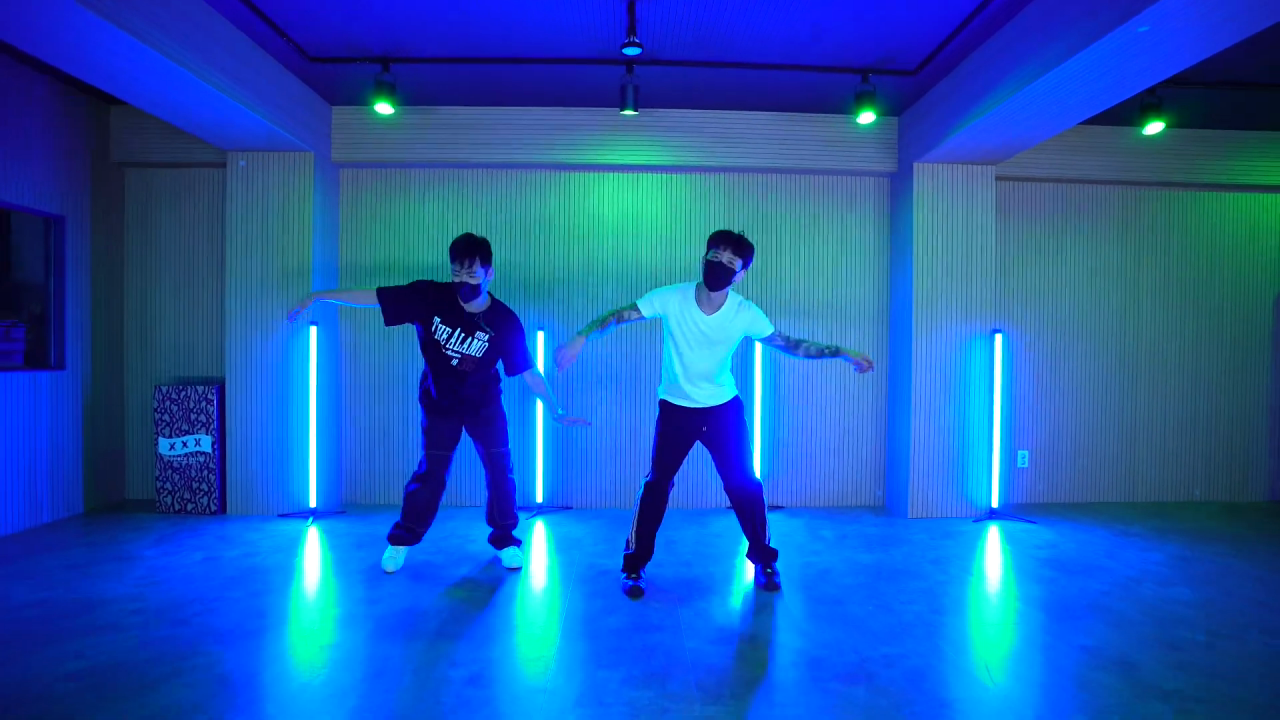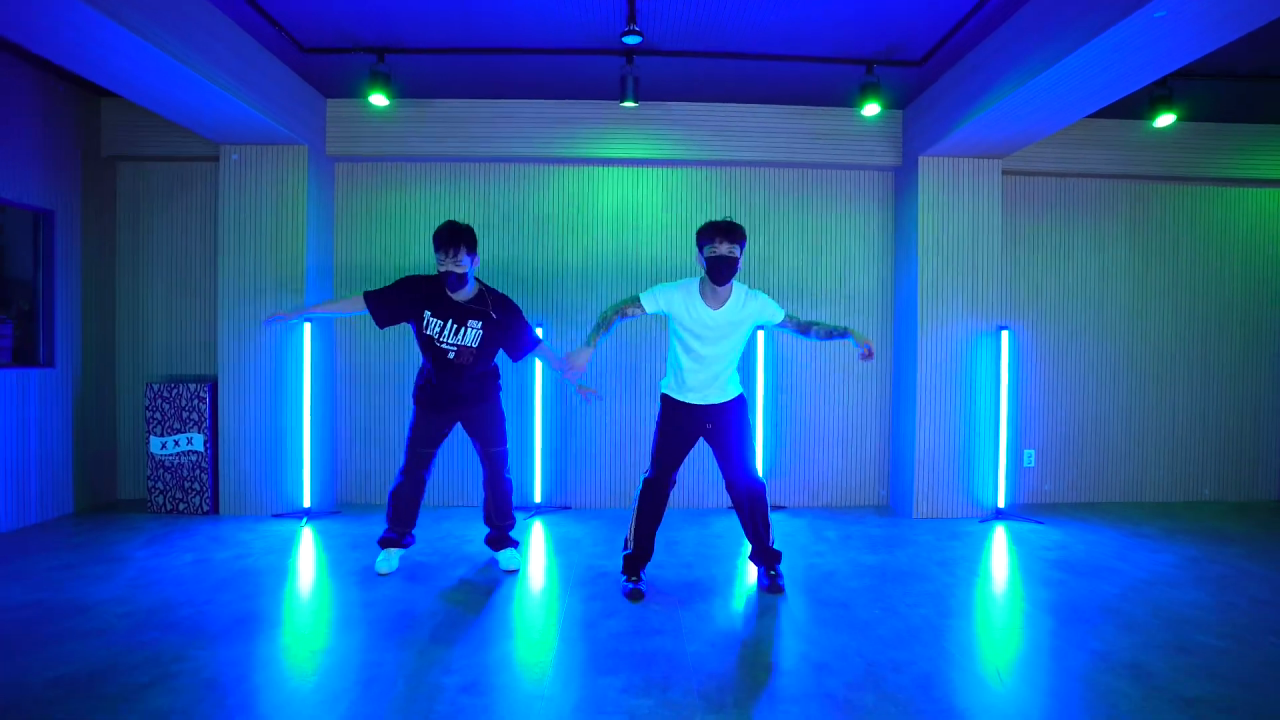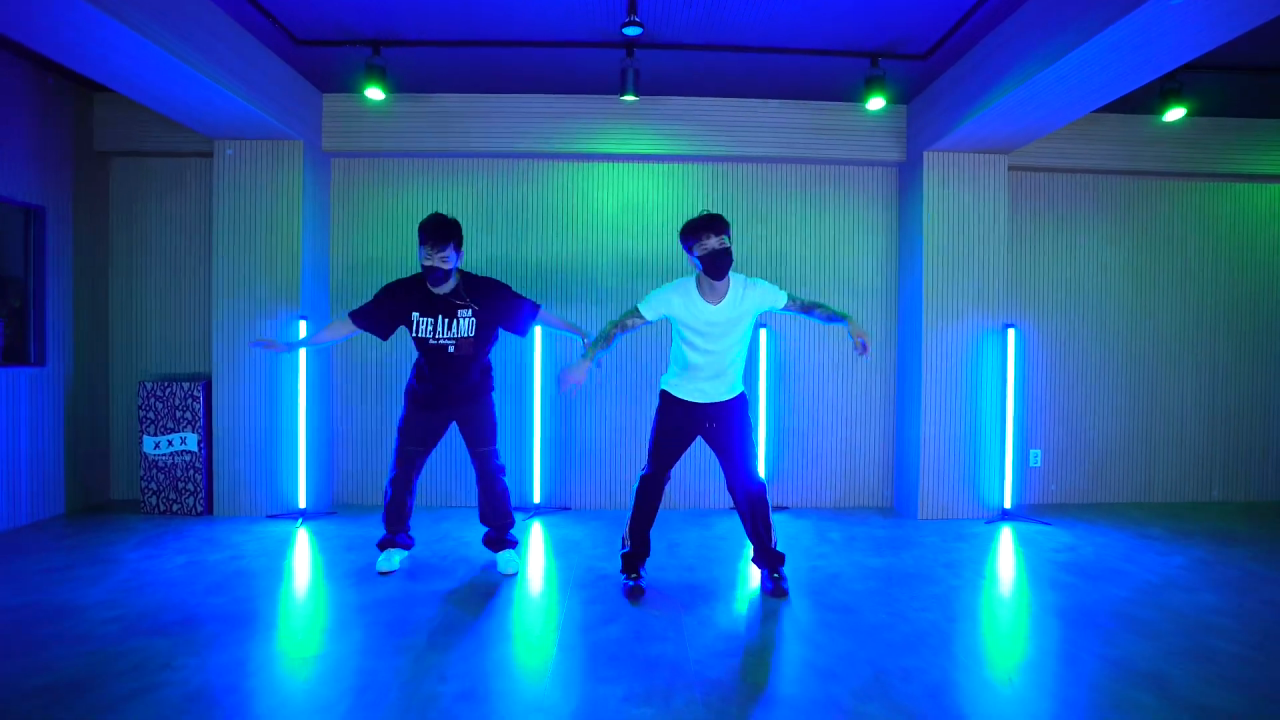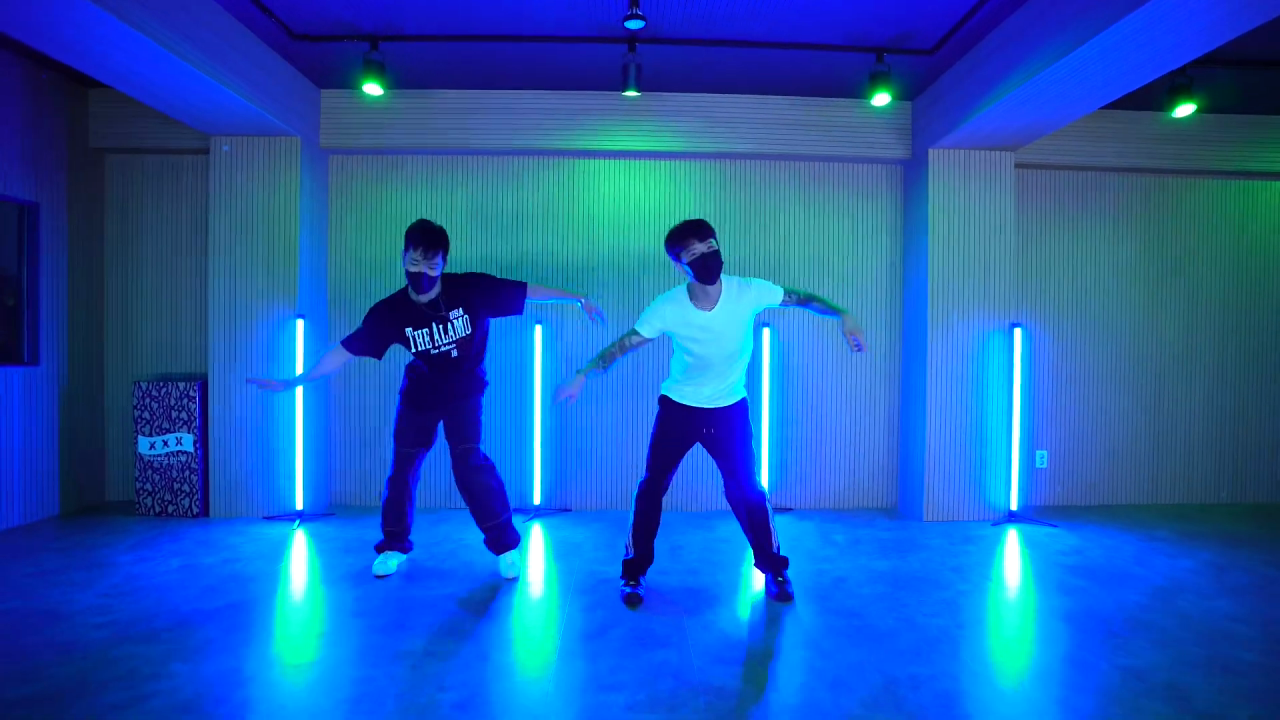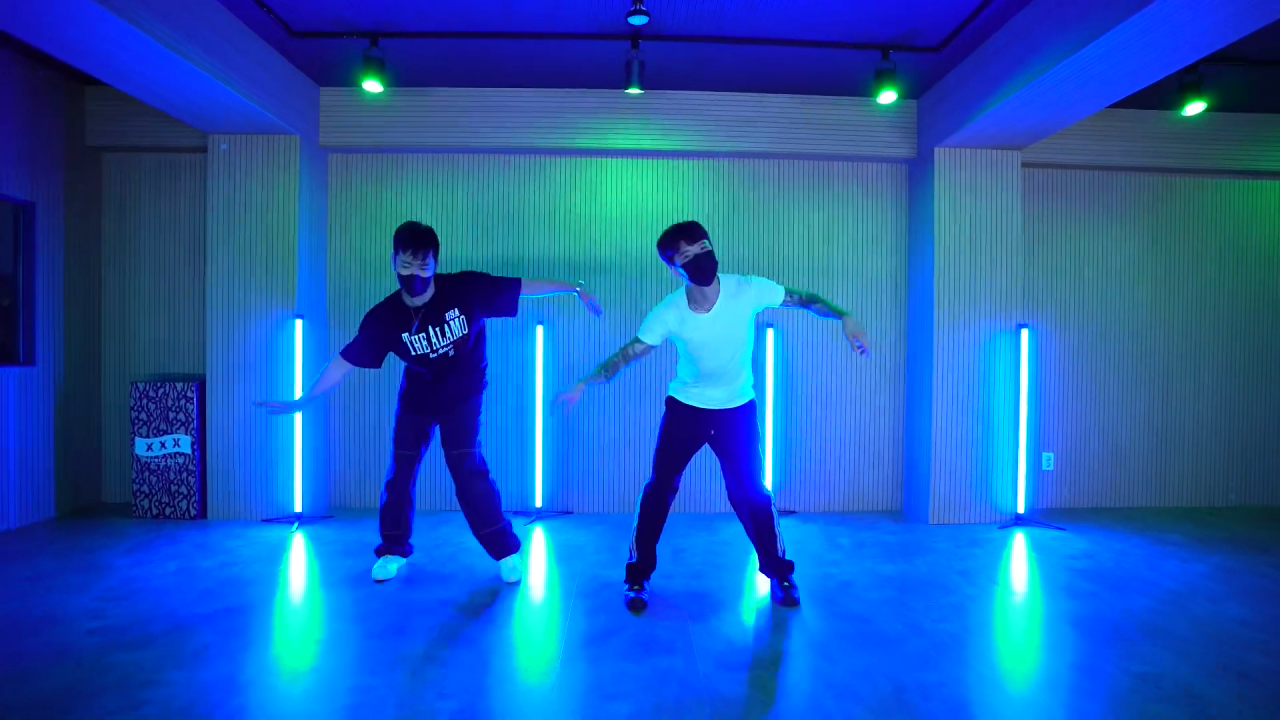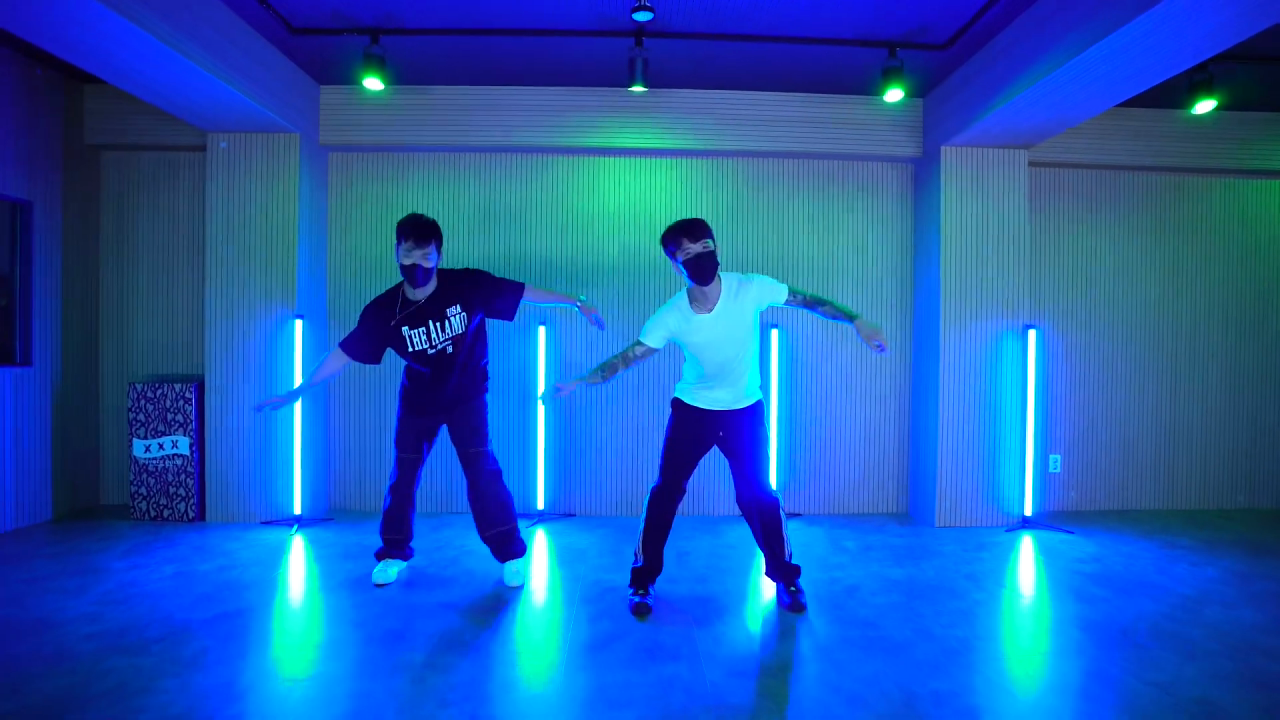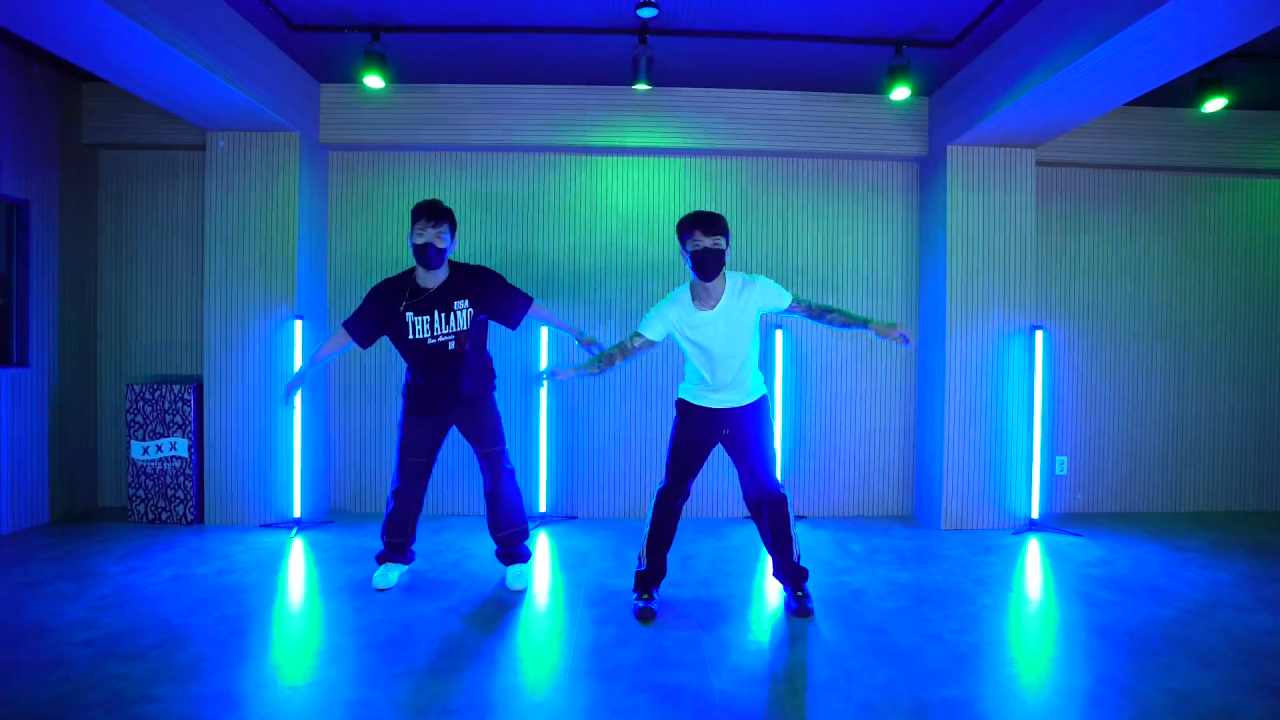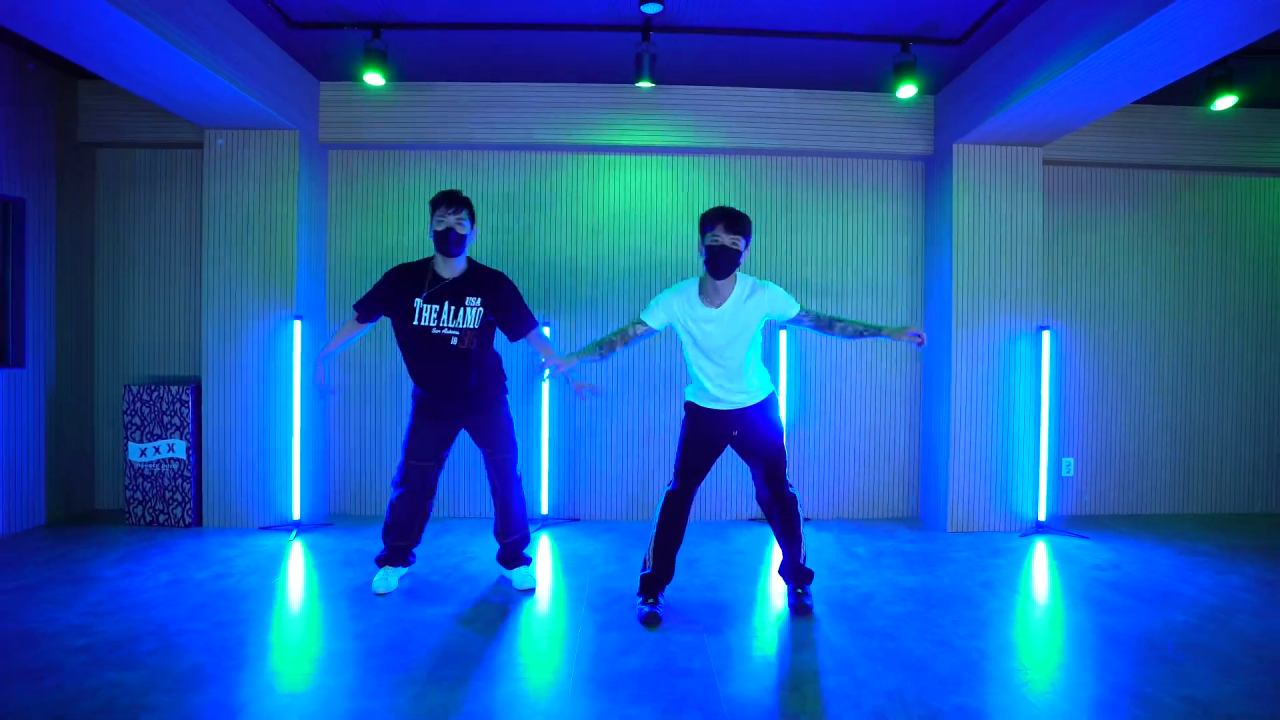
dt=0.1s
person 1, frame 1
left shoulder: (746, 313)
right shoulder: (669, 299)
left elbow: (789, 343)
right elbow: (617, 316)
left wrist: (842, 352)
right wrist: (581, 338)
left hip: (723, 408)
right hip: (676, 409)
left knee: (744, 484)
right knee: (657, 484)
left ankle: (764, 561)
right ankle: (633, 566)
person 1, frame 2
left shoulder: (754, 303)
right shoulder: (674, 295)
left elbow: (801, 326)
right elbow: (620, 310)
left wrist: (850, 333)
right wrist: (588, 346)
left hip: (727, 406)
right hip: (679, 405)
left knee: (747, 484)
right knee: (656, 481)
left ankle: (767, 563)
right ankle: (634, 568)
person 1, frame 3
left shoulder: (754, 292)
right shoulder: (673, 296)
left elbow: (805, 305)
right elbow: (624, 324)
left wrist: (848, 321)
right wrist: (586, 360)
left hip: (729, 404)
right hip: (679, 403)
left knee: (748, 483)
right knee: (653, 478)
left ankle: (770, 565)
right ankle: (633, 566)
person 1, frame 4
left shoulder: (749, 292)
right shoulder: (668, 308)
left elbow: (801, 298)
right elbow: (624, 344)
left wrist: (843, 316)
right wrist: (582, 376)
left hip: (730, 409)
right hip: (679, 408)
left knee: (747, 491)
right knee: (653, 486)
left ankle: (774, 570)
right ankle: (633, 573)
person 1, frame 5
left shoulder: (749, 290)
right shoulder: (669, 313)
left elbow: (803, 299)
right elbow: (627, 354)
left wrist: (845, 319)
right wrist: (582, 384)
left hip: (737, 410)
right hip: (685, 409)
left knee: (751, 494)
right knee: (659, 489)
left ankle: (779, 574)
right ankle: (637, 577)
person 1, frame 6
left shoulder: (752, 289)
right shoulder: (672, 315)
left elbow: (807, 300)
right elbow: (628, 357)
left wrist: (857, 320)
right wrist: (580, 382)
left hip: (744, 411)
right hip: (692, 411)
left knee: (759, 496)
right knee: (666, 491)
left ankle: (786, 579)
right ankle: (642, 582)
person 1, frame 7
left shoulder: (753, 290)
right shoulder: (671, 307)
left elbow: (812, 311)
right elbow: (626, 347)
left wrist: (872, 326)
right wrist: (576, 370)
left hip: (748, 409)
right hip: (695, 409)
left knee: (766, 494)
right knee: (671, 492)
left ankle: (793, 582)
right ankle: (646, 585)
person 1, frame 8
left shoulder: (762, 295)
right shoulder: (676, 300)
left elbow: (820, 322)
right elbow: (626, 335)
left wrist: (886, 332)
right wrist: (574, 358)
left hip: (756, 410)
right hip: (704, 412)
left knee: (777, 493)
right knee: (679, 495)
left ankle: (797, 581)
right ankle: (651, 589)
person 2, frame 1
left shoulder: (503, 321)
right shoulder: (428, 295)
left elbow: (528, 370)
right elbow: (374, 298)
left wrist: (555, 410)
right wrist: (318, 297)
left hip: (483, 402)
right hip: (438, 401)
left knee: (499, 466)
right knee: (433, 470)
left ankle: (504, 538)
right ankle: (402, 538)
person 2, frame 2
left shoulder: (499, 308)
right shoulder: (417, 291)
left elbow: (533, 348)
right elbow: (362, 303)
right wrist: (304, 312)
left hip: (481, 397)
right hip: (433, 397)
left knee: (496, 465)
right knee: (415, 466)
left ankle: (502, 539)
right ankle: (394, 541)
person 2, frame 3
left shoulder: (486, 292)
right shoulder: (401, 294)
left elbow: (536, 314)
right elbow: (352, 324)
left wrist: (580, 333)
right wrist: (297, 345)
left hip: (472, 392)
right hip: (426, 393)
left knee: (488, 464)
right knee: (404, 464)
left ankle: (502, 540)
right ankle: (395, 541)
person 2, frame 4
left shoulder: (475, 288)
right shoulder: (391, 311)
left elbow: (526, 292)
right elbow: (345, 351)
left wrist: (577, 298)
right wrist: (296, 381)
left hip: (465, 393)
right hip: (420, 394)
left knee: (468, 462)
right knee: (403, 468)
left ankle: (504, 542)
right ankle: (394, 545)
person 2, frame 5
left shoulder: (466, 288)
right shoulder: (384, 317)
left elbow: (521, 288)
right elbow: (345, 361)
left wrist: (574, 289)
right wrist: (301, 401)
left hip: (463, 394)
right hip: (417, 398)
left knee: (466, 467)
right knee: (400, 471)
left ankle: (505, 549)
right ankle: (394, 548)
person 2, frame 6
left shoulder: (468, 285)
right shoulder: (383, 310)
left elbow: (524, 292)
right elbow: (344, 354)
left wrist: (576, 302)
right wrist: (298, 391)
left hip: (467, 394)
right hip: (418, 399)
left knee: (480, 467)
right knee: (403, 474)
left ankle: (510, 552)
right ankle: (394, 552)
person 2, frame 7
left shoulder: (478, 281)
right shoulder: (389, 293)
left elbow: (528, 309)
right elbow: (348, 334)
left wrist: (576, 333)
right wrist: (306, 370)
left hip: (474, 395)
right hip: (422, 399)
left knee: (498, 470)
right knee: (408, 477)
left ankle: (513, 555)
right ankle: (394, 555)
person 2, frame 8
left shoulder: (492, 284)
right shoulder: (402, 280)
left elbow: (530, 332)
right elbow: (361, 317)
right wrist: (323, 356)
left hip: (485, 398)
right hip: (432, 402)
left knee: (505, 475)
right knee: (412, 481)
left ankle: (514, 557)
right ankle: (395, 558)
